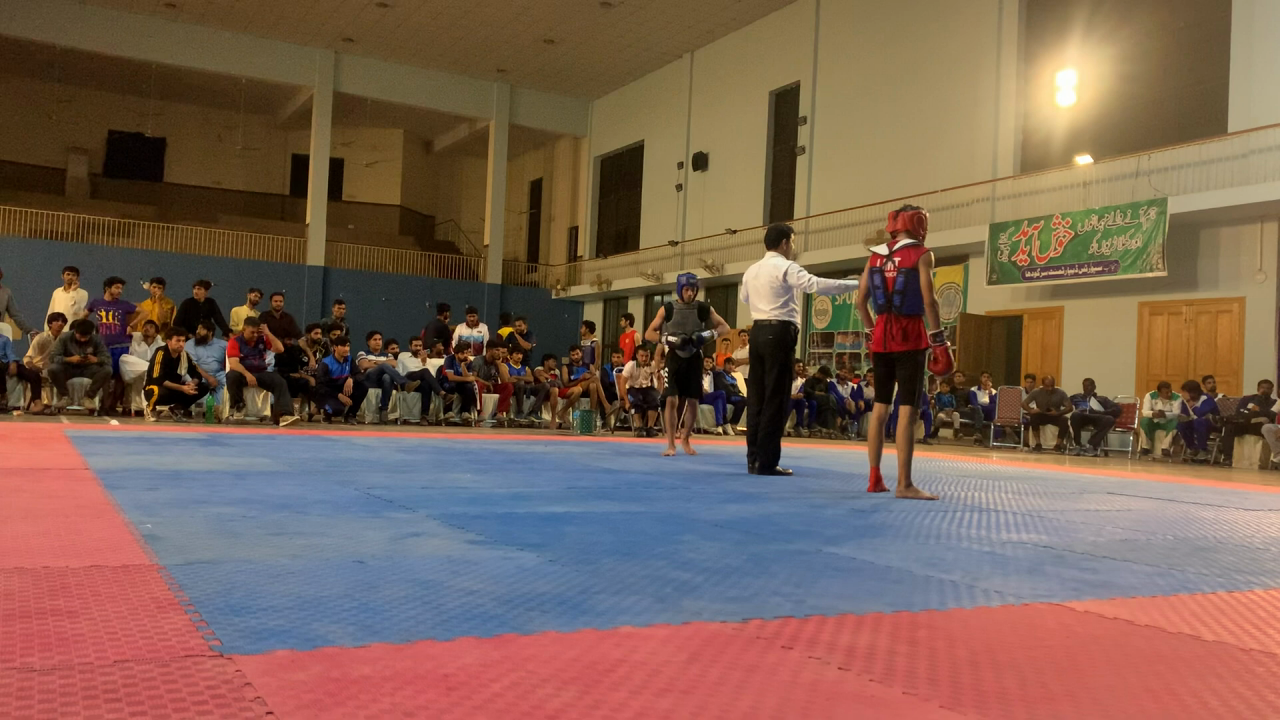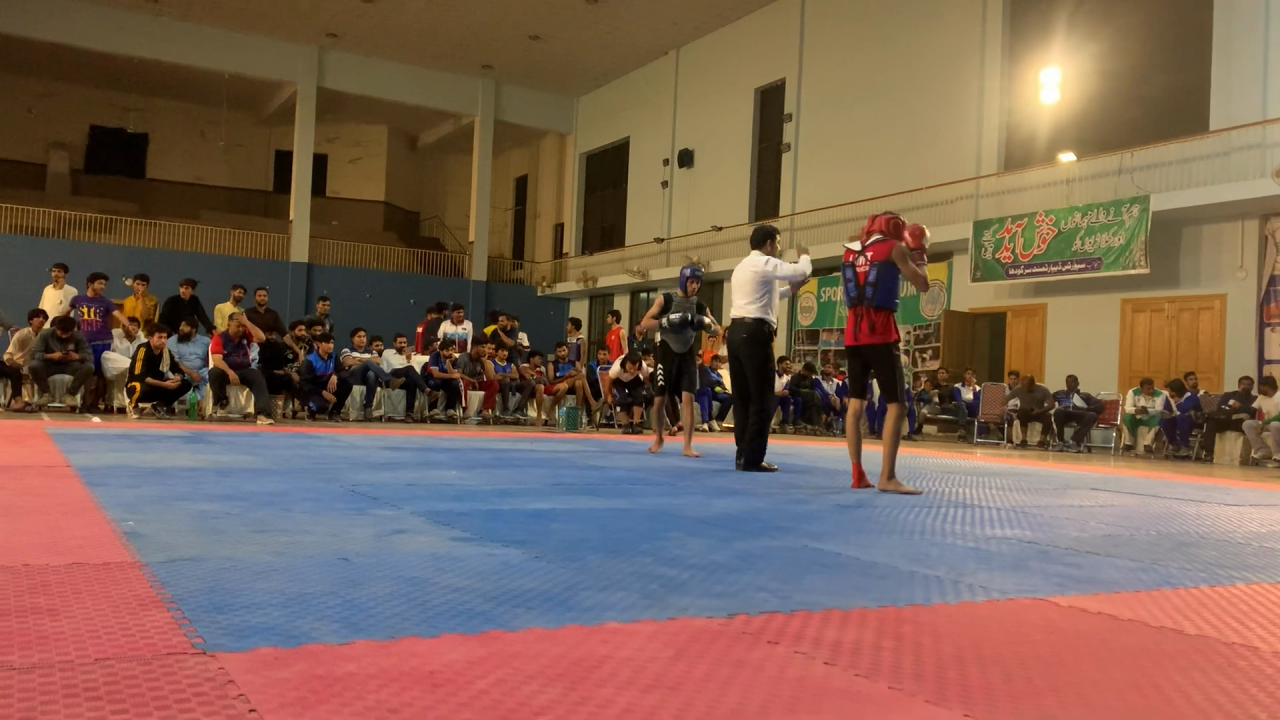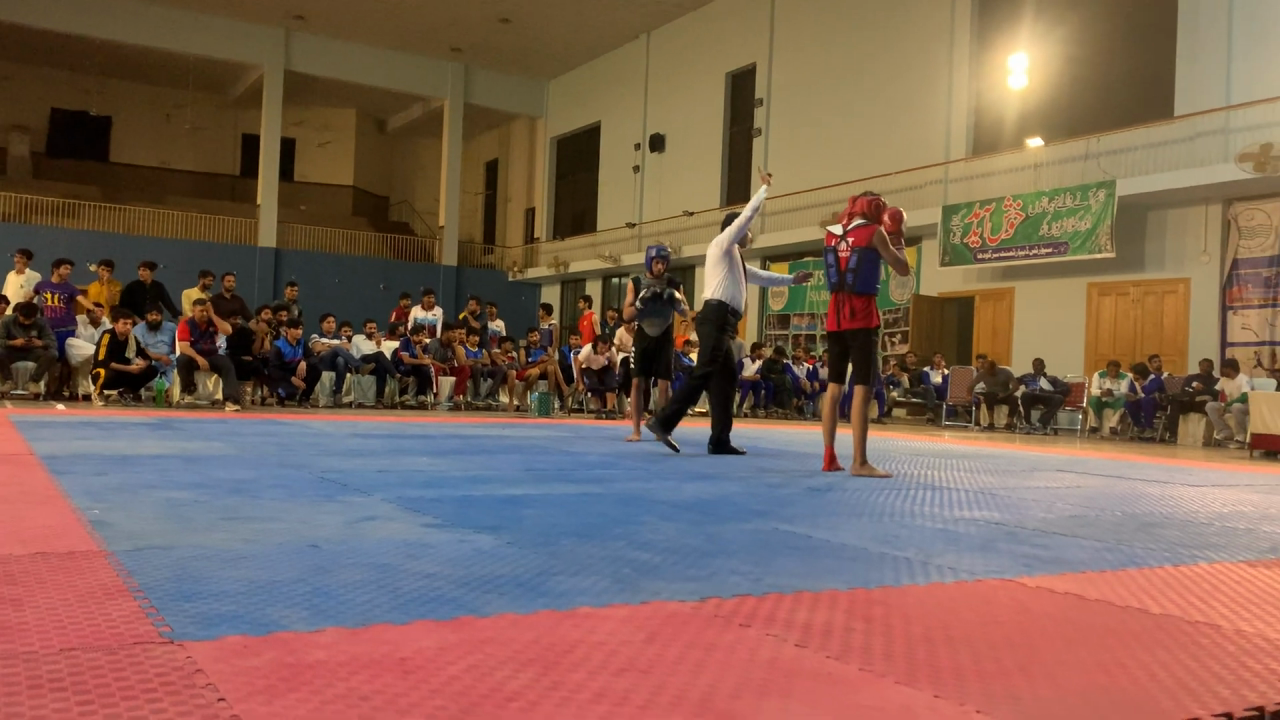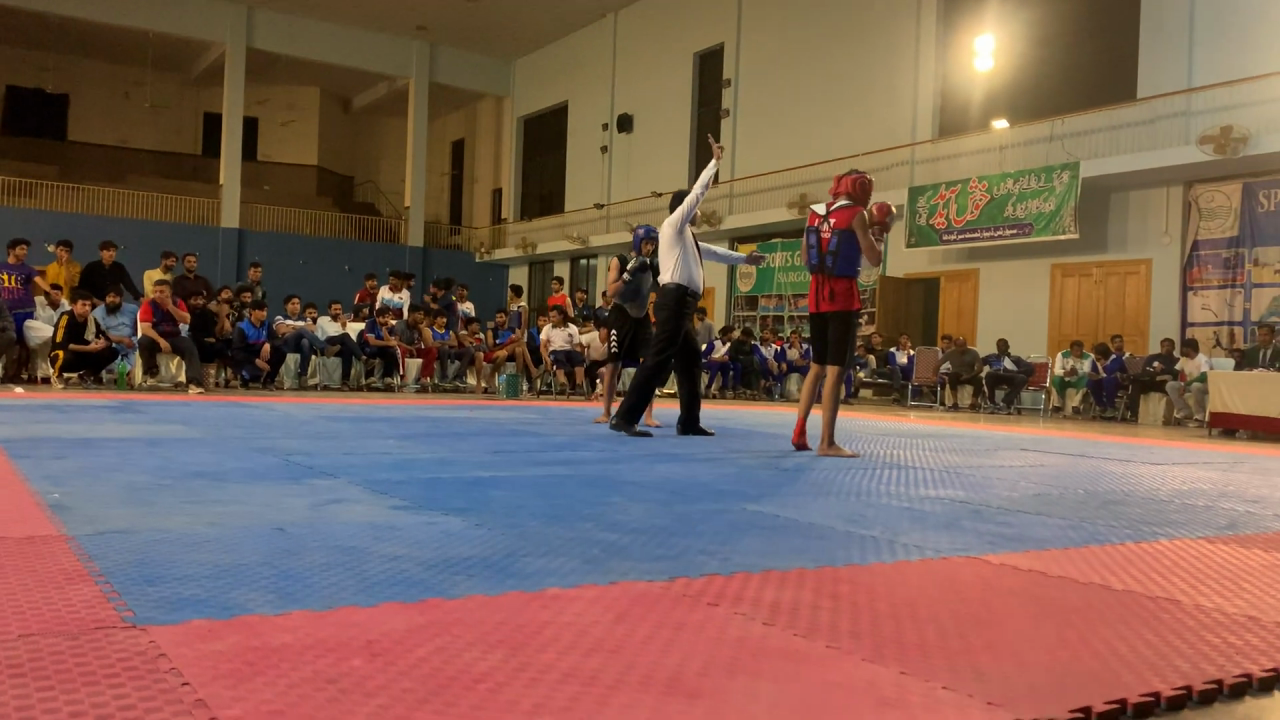
dt=0.5s
person 1, frame 1
left shoulder: (876, 255)
right shoulder: (921, 254)
left elbow: (861, 301)
right elbow: (929, 300)
right wrist: (938, 337)
left hip: (881, 337)
right hip: (909, 338)
left knee: (880, 407)
right knee: (908, 410)
left ankle: (875, 479)
right ankle: (904, 483)
person 1, frame 2
left shoulder: (850, 251)
right shoulder: (893, 248)
right elbow: (922, 284)
right wrist: (917, 254)
left hip: (854, 331)
right hip: (880, 332)
left knee: (856, 403)
right knee: (896, 405)
left ankle: (858, 475)
right ankle: (887, 477)
person 1, frame 3
left shoulder: (832, 234)
right shoulder: (874, 233)
right elbow: (903, 269)
right wrist: (896, 238)
left hip: (835, 316)
right hip: (862, 317)
left knee: (834, 387)
right knee: (862, 389)
left ankle: (829, 457)
right ankle: (859, 462)
person 1, frame 4
left shoulder: (815, 213)
right shoulder: (856, 214)
right elbow: (875, 259)
right wrist: (879, 230)
left hip: (816, 296)
right hip: (842, 298)
left knee: (817, 366)
right knee: (836, 370)
left ankle: (799, 430)
right ankle: (827, 442)
person 2, frame 1
left shoulder: (752, 271)
right shoulder: (786, 268)
left elbow: (744, 298)
right elbow: (816, 284)
right wrist: (856, 284)
left hip: (758, 333)
right hip: (779, 334)
left knee: (758, 398)
right knee: (776, 399)
left ankle: (755, 458)
right ankle: (766, 462)
person 2, frame 2
left shoulder: (741, 268)
right shoulder: (765, 263)
right elbow: (801, 271)
left wrist: (789, 289)
right wrist: (804, 257)
left hip: (737, 331)
right hip: (755, 333)
left knee: (743, 397)
right knee: (761, 398)
left ankle: (744, 455)
right ankle: (752, 457)
person 2, frame 3
left shoulder: (735, 259)
right shoulder: (723, 244)
left elbow: (760, 277)
right elbow: (747, 215)
left wrist: (791, 279)
right wrist: (765, 187)
left hip: (722, 320)
right hip: (716, 317)
left knee: (724, 379)
right knee: (704, 373)
left ankle: (720, 441)
right ankle: (663, 421)
person 2, frame 4
left shoulder: (686, 238)
right shoulder: (673, 226)
left elbow: (713, 252)
right elbow: (697, 193)
left wrist: (744, 258)
right wrist: (714, 161)
left hip: (680, 303)
right hip: (674, 301)
left knee: (689, 361)
right knee: (658, 360)
left ankle: (689, 421)
right ankle: (625, 417)
person 3, frame 1
left shoulder: (704, 308)
right shoulder: (667, 309)
left elbow: (724, 328)
right elbow: (649, 334)
left wrist: (709, 334)
right wrist: (667, 339)
left hip: (694, 359)
right hip: (674, 358)
left knee: (692, 402)
right knee: (671, 401)
left ankle: (685, 439)
right ankle: (671, 444)
person 3, frame 2
left shoulder: (699, 306)
right shoulder: (665, 299)
left elbow: (717, 331)
right elbow: (645, 322)
left wrist: (707, 324)
right wrist: (667, 321)
left hip: (687, 355)
right hip: (667, 353)
left knee: (688, 399)
right knee: (660, 400)
left ankle: (687, 446)
right ankle: (658, 438)
person 3, frame 3
left shoulder: (674, 284)
right shoulder: (635, 283)
left elbow: (686, 313)
right elbow: (626, 315)
left wrist: (677, 303)
right wrist: (641, 302)
left hip: (665, 338)
right hip: (643, 337)
left knee: (664, 385)
right knee: (637, 383)
right ankle: (636, 430)
person 3, frame 4
left shoulder: (652, 264)
right shoulder: (619, 261)
right elbow: (610, 292)
right wrist: (630, 274)
left hip: (642, 318)
right hip: (620, 317)
right knee: (613, 367)
left ankle: (648, 415)
right ankle: (606, 412)
